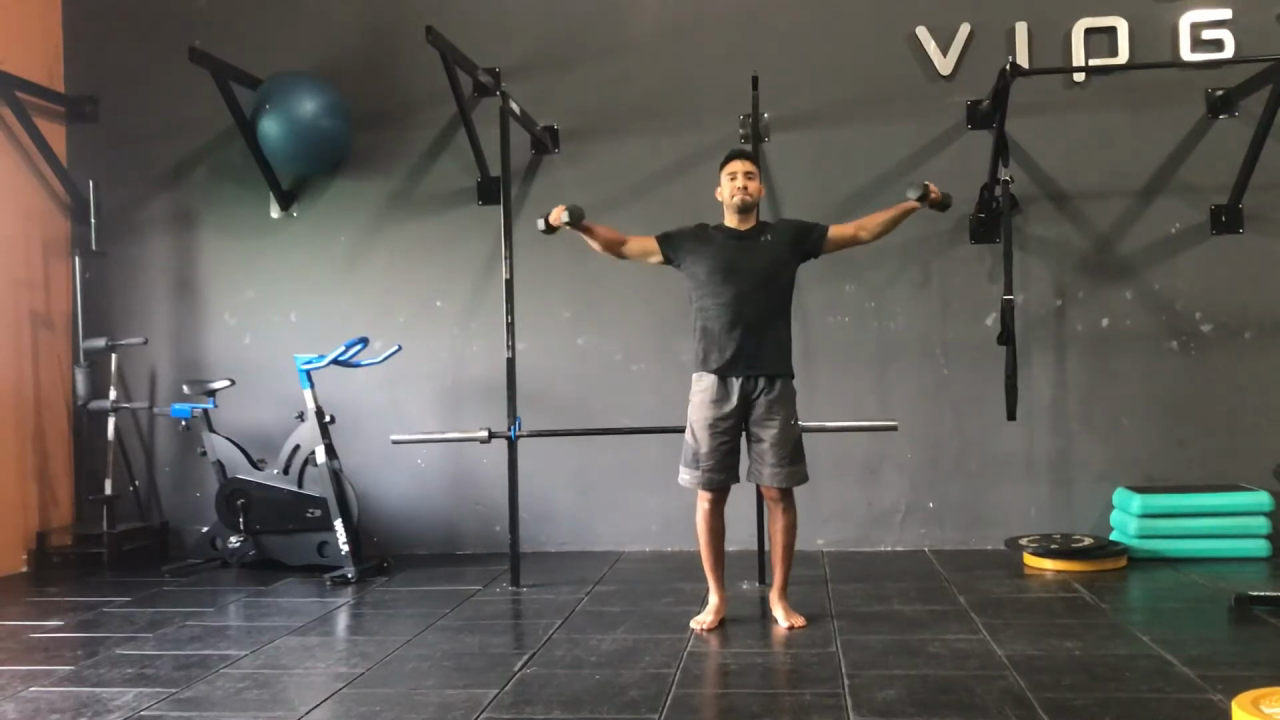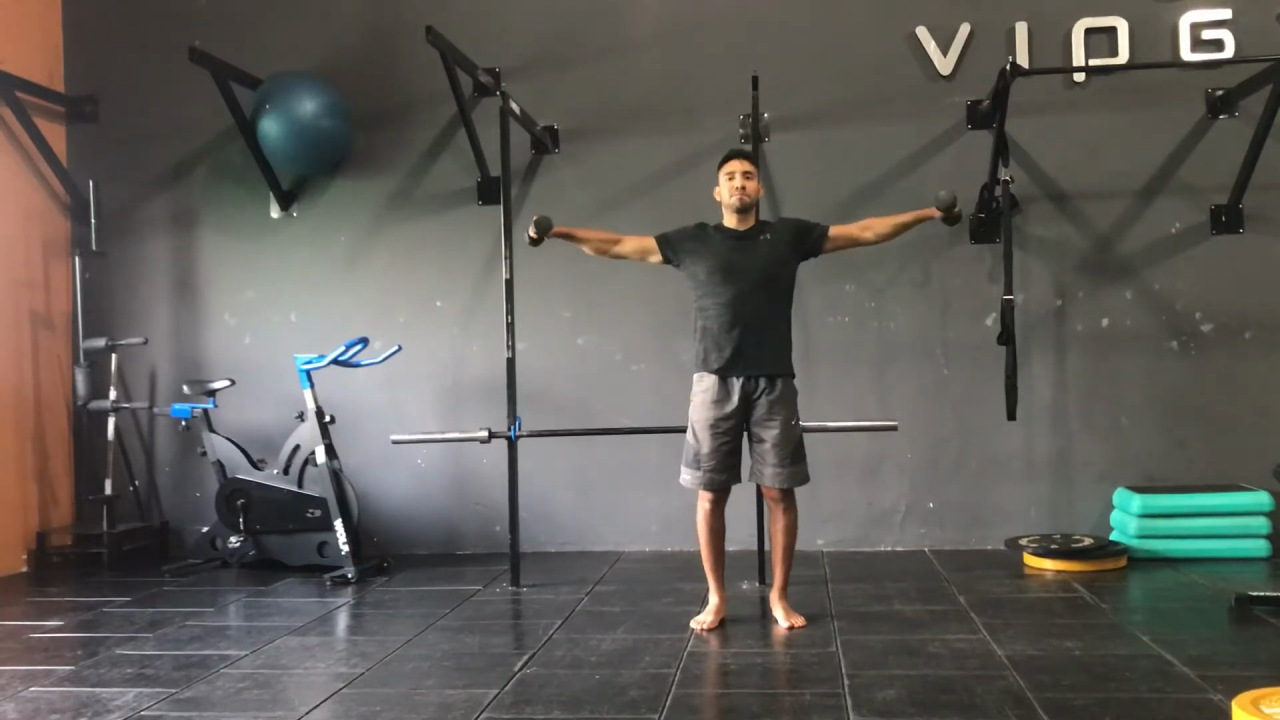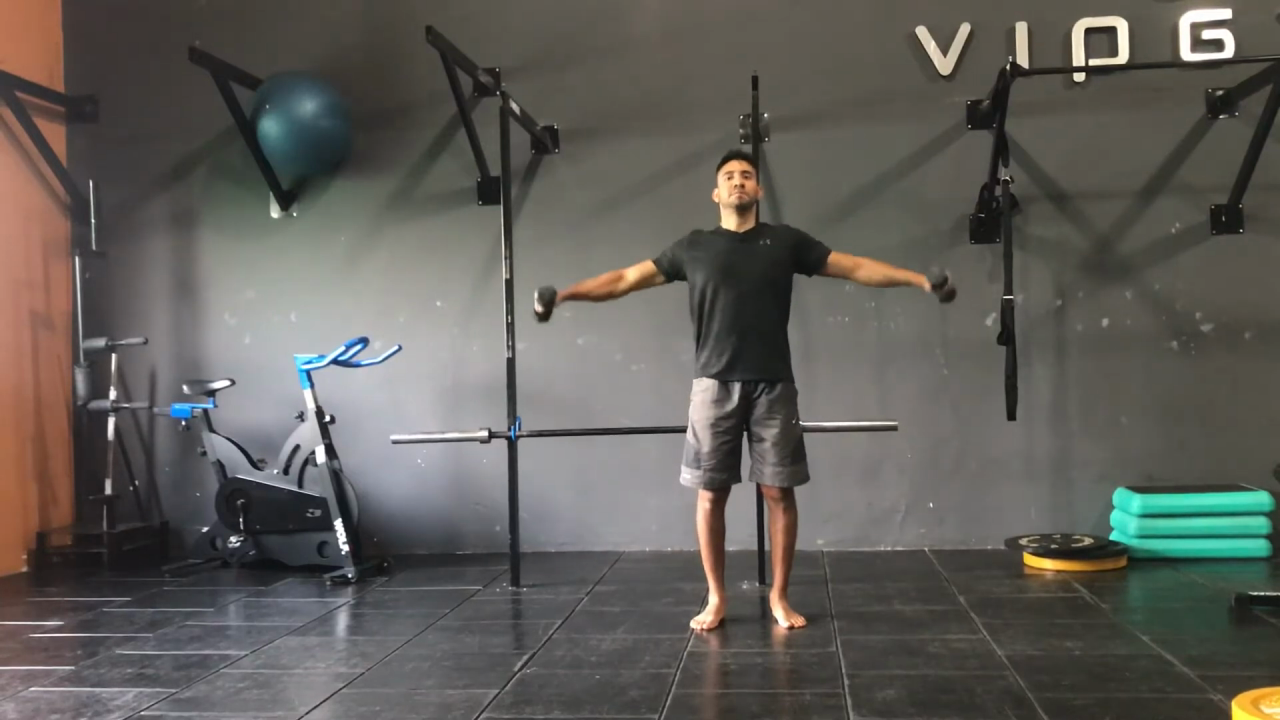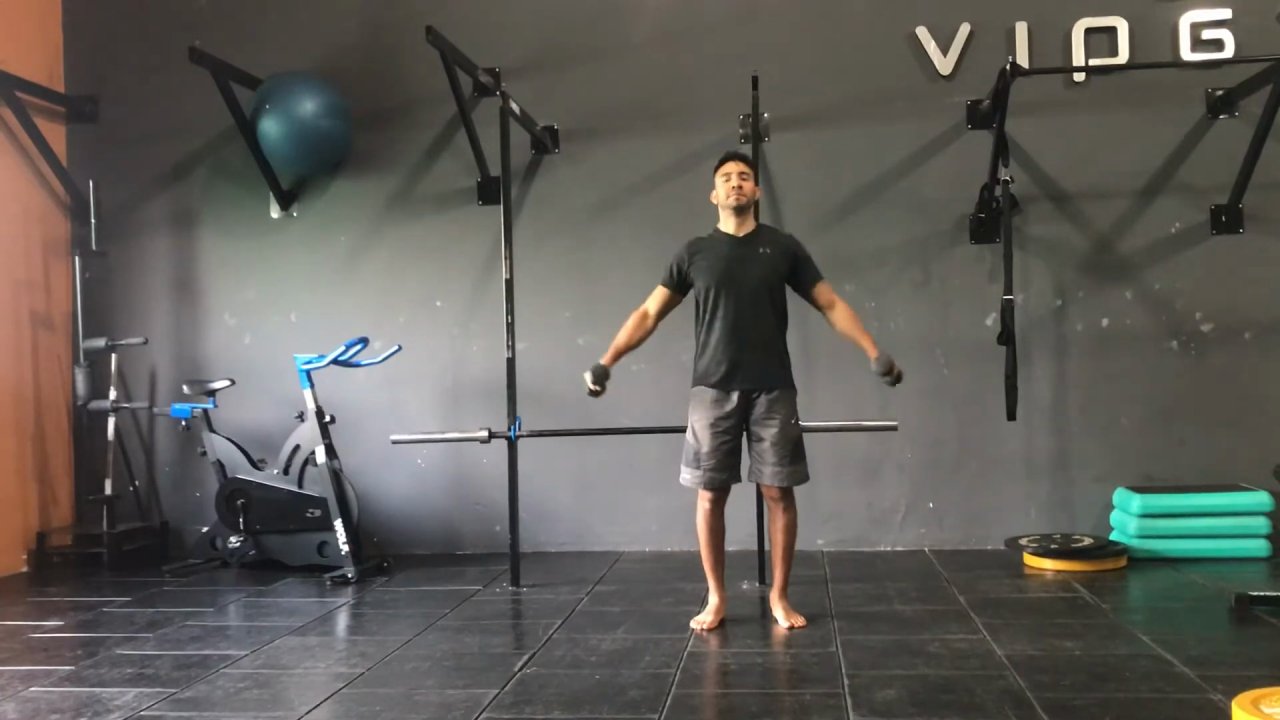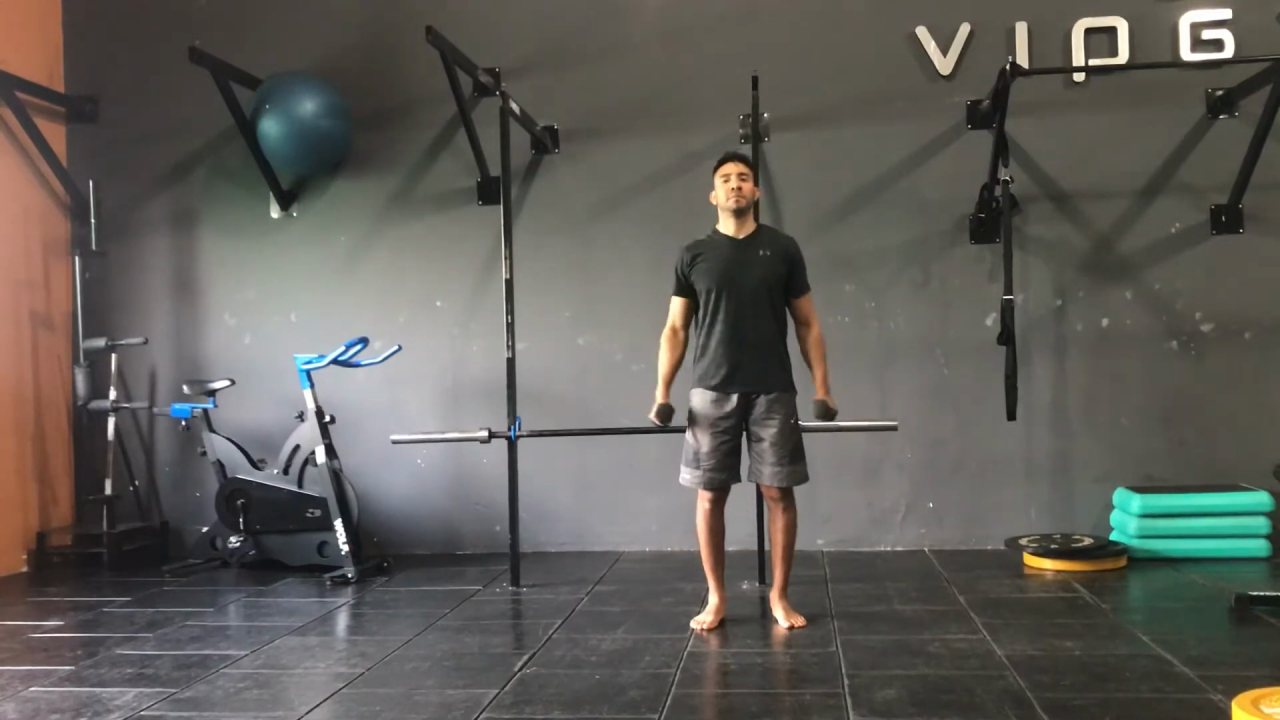
dt=0.4s
person 1, frame 1
left shoulder: (788, 235)
right shoulder: (693, 241)
left elbow: (860, 231)
right elbow: (622, 246)
left wrist: (911, 205)
right wrist: (578, 224)
left hip: (772, 383)
right hip: (713, 382)
left knee: (779, 492)
right knee: (710, 493)
left ankle: (779, 595)
right ankle: (715, 597)
person 1, frame 2
left shoulder: (788, 235)
right shoulder: (692, 241)
left elbow: (863, 231)
right elbow: (619, 244)
left wrist: (926, 214)
right wrist: (558, 232)
left hip: (773, 383)
right hip: (715, 383)
left knee: (780, 492)
right knee: (711, 494)
left ankle: (779, 595)
right ankle: (716, 598)
person 1, frame 3
left shoulder: (785, 241)
right shoulder: (693, 247)
left elbow: (856, 267)
right elbow: (627, 278)
left wrist: (919, 278)
right wrist: (565, 293)
left hip: (773, 386)
right hip: (714, 385)
left knee: (780, 492)
right knee: (710, 494)
left ankle: (779, 595)
right ankle: (716, 598)
person 1, frame 4
left shoulder: (783, 247)
right shoulder: (695, 253)
left elbow: (832, 304)
right elbow: (648, 312)
left wrist: (875, 351)
right wrist: (606, 361)
left hip: (773, 390)
right hip: (713, 391)
left knee: (780, 492)
right knee: (710, 494)
left ankle: (779, 596)
right ankle: (715, 598)
person 1, frame 5
left shoulder: (783, 248)
right shoulder: (694, 255)
left elbow: (808, 322)
right elbow: (675, 328)
left wrist: (822, 387)
right wrist: (662, 392)
left hip: (773, 392)
right hip: (712, 392)
left knee: (779, 493)
right knee: (710, 495)
left ankle: (779, 596)
right ankle: (715, 598)
